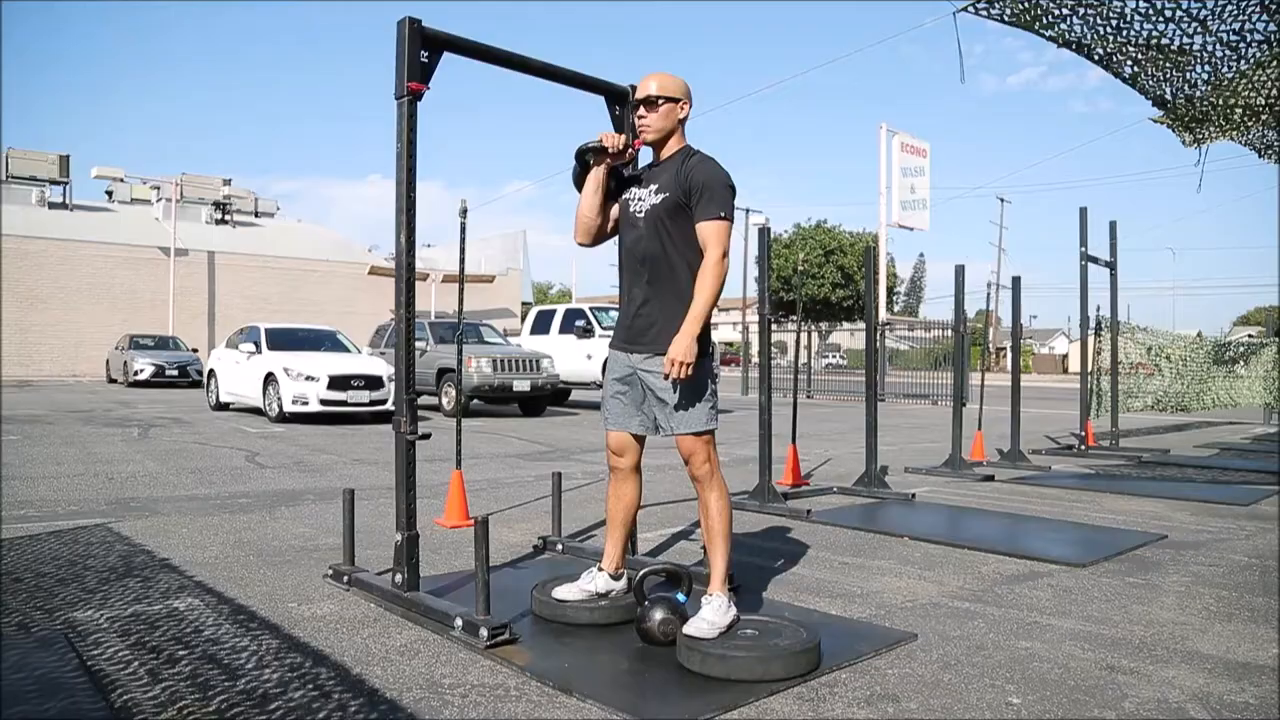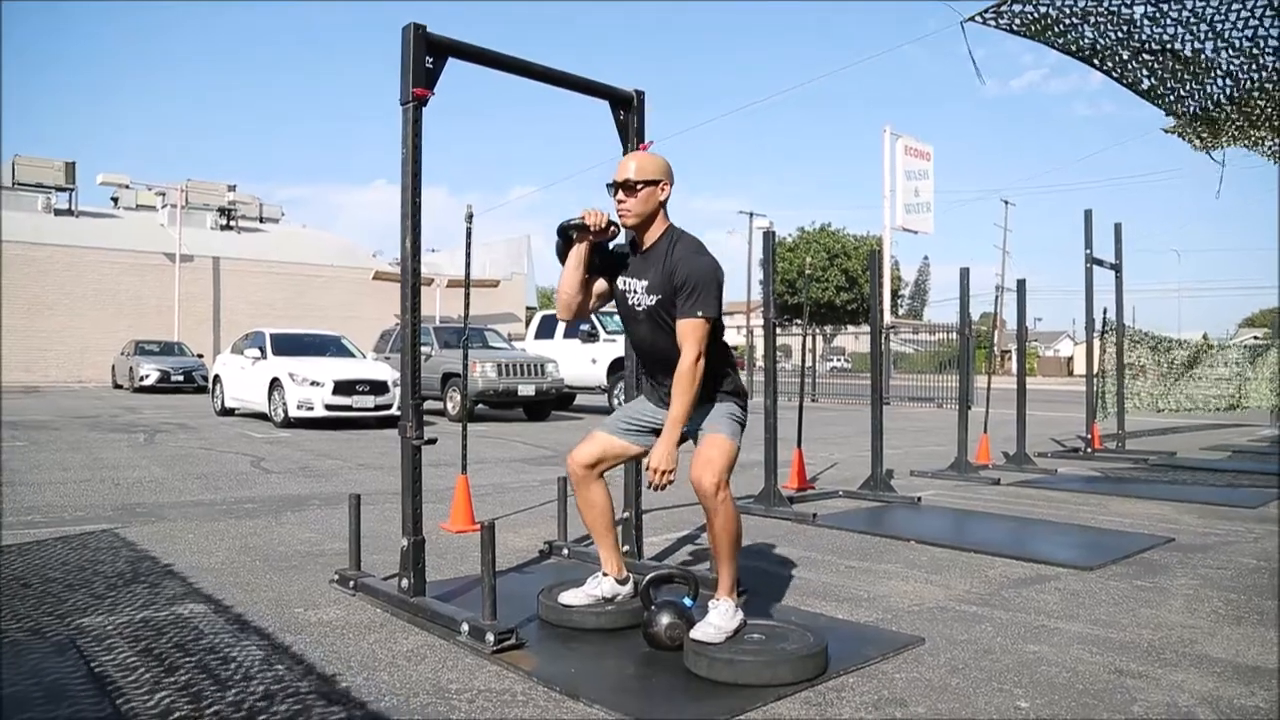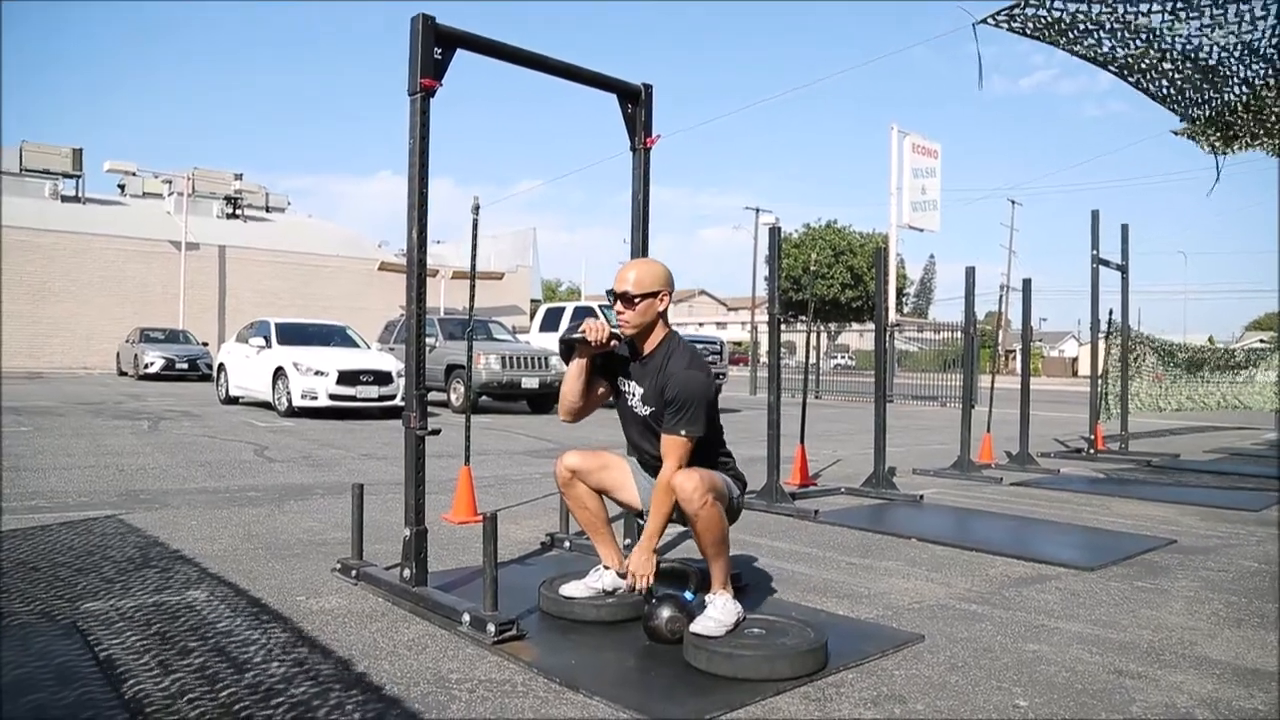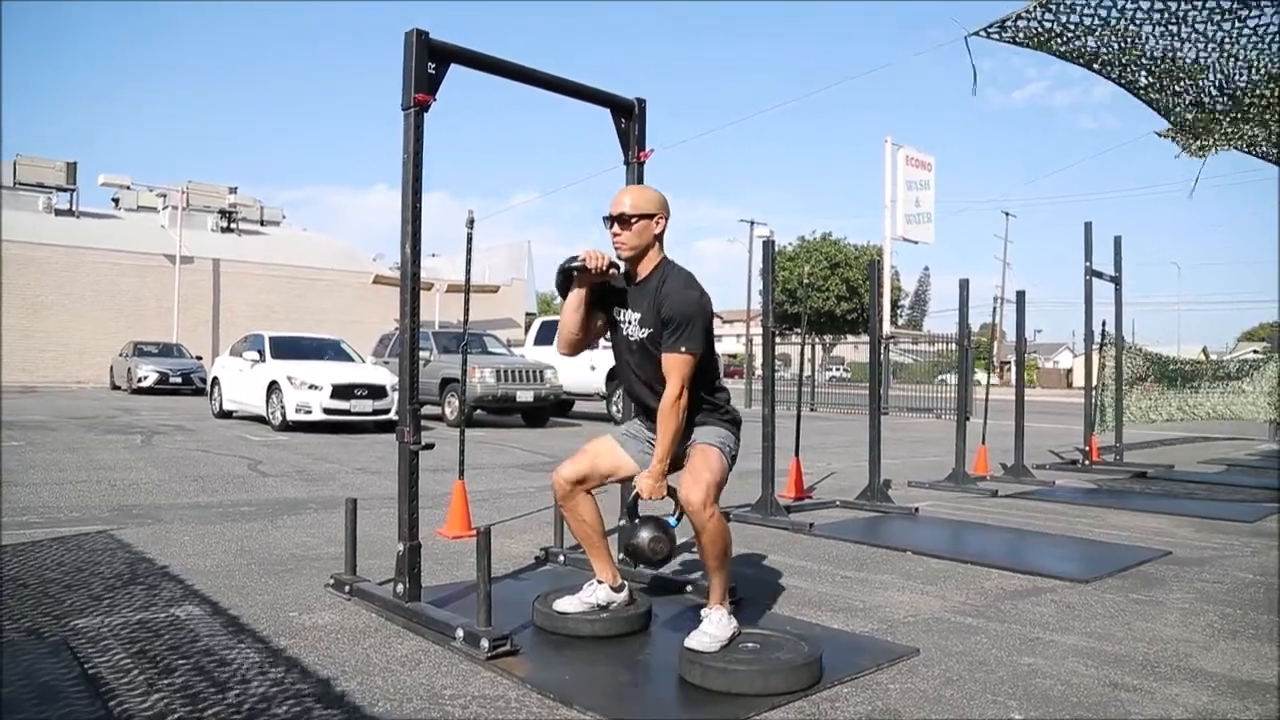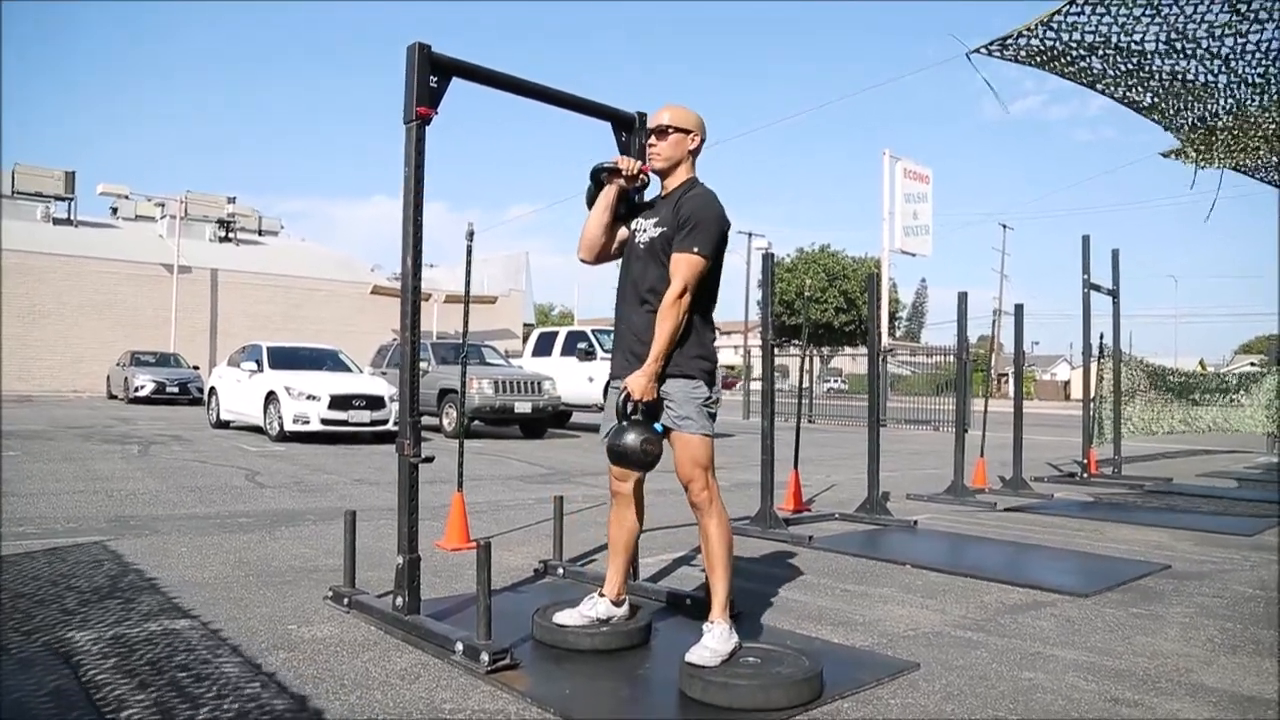
dt=1s
person 1, frame 1
left shoulder: (702, 173)
right shoulder: (636, 181)
left elbow: (715, 257)
right elbow: (586, 233)
left wrist: (688, 334)
right wrist: (600, 167)
left hip: (675, 346)
right hip: (626, 346)
left knee: (700, 463)
right knee: (620, 458)
left ankle: (718, 596)
right ankle: (610, 572)
person 1, frame 2
left shoulder: (690, 261)
right shoulder: (619, 258)
left elbow: (692, 359)
right elbow: (568, 311)
left wrist: (668, 442)
right wrist: (583, 244)
left hip: (714, 399)
right hip: (656, 398)
left knee: (706, 478)
right knee: (581, 462)
left ankle: (726, 602)
right ankle: (615, 577)
person 1, frame 3
left shoulder: (685, 372)
right shoulder: (617, 352)
left elbow: (673, 469)
right elbow: (570, 411)
left wrist: (645, 547)
right wrist: (583, 353)
left hip: (713, 485)
left knee: (687, 485)
right knee: (570, 467)
left ankle: (722, 596)
right ankle: (614, 569)
person 1, frame 4
left shoulder: (680, 292)
right shoulder: (615, 287)
left elbow: (677, 391)
right elbow: (570, 344)
left wrist: (658, 472)
right wrist: (582, 286)
left hip: (705, 423)
right hip: (647, 422)
left knee: (695, 497)
right knee: (567, 479)
left ankle: (719, 612)
right ankle: (610, 586)
person 1, frame 5
left shoulder: (700, 205)
right shoulder: (645, 210)
left elbow: (679, 293)
right elbow: (589, 252)
left wrist: (651, 369)
right wrist: (613, 188)
left hip: (679, 369)
right hip: (628, 366)
left knee: (699, 489)
right knee: (623, 483)
left ankle: (720, 623)
right ankle: (611, 598)
